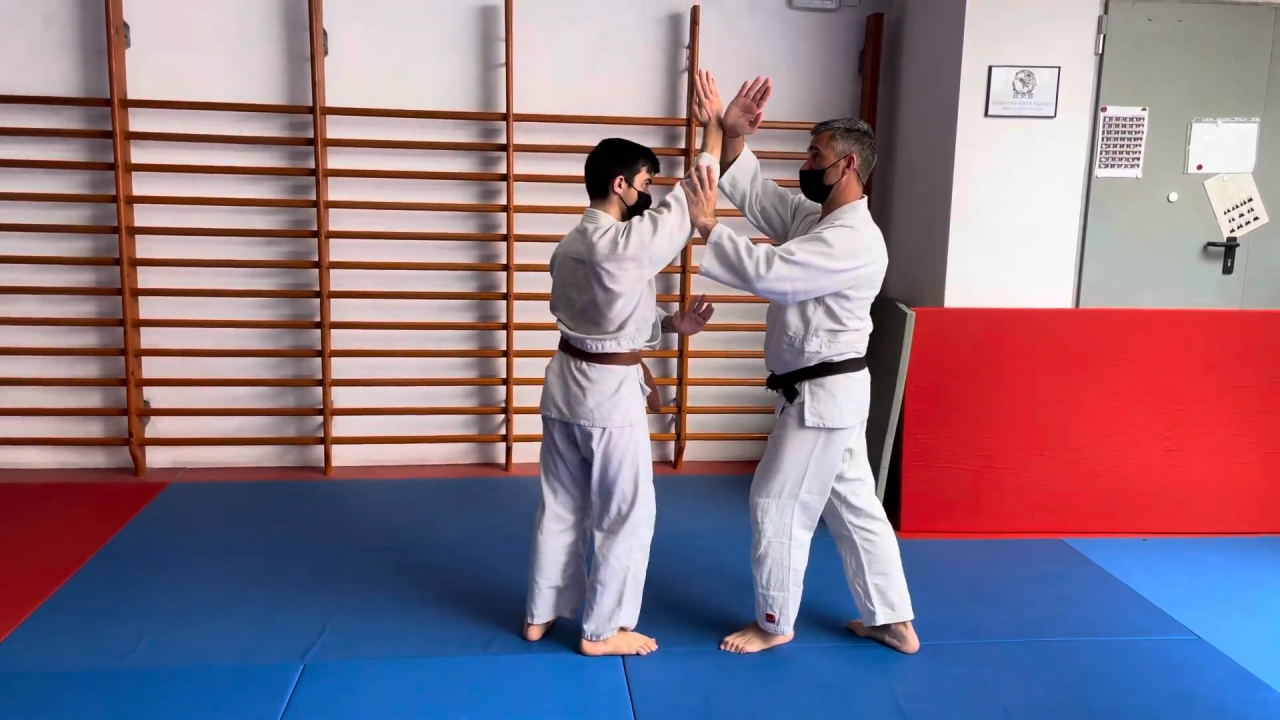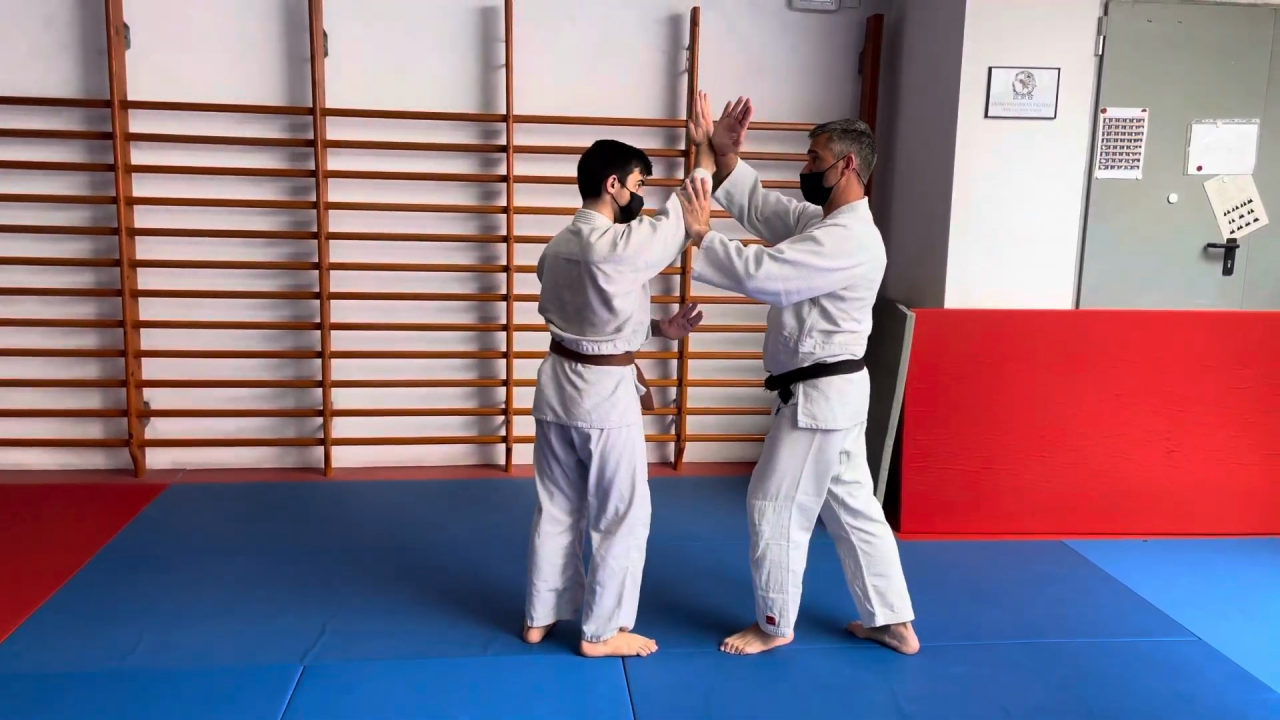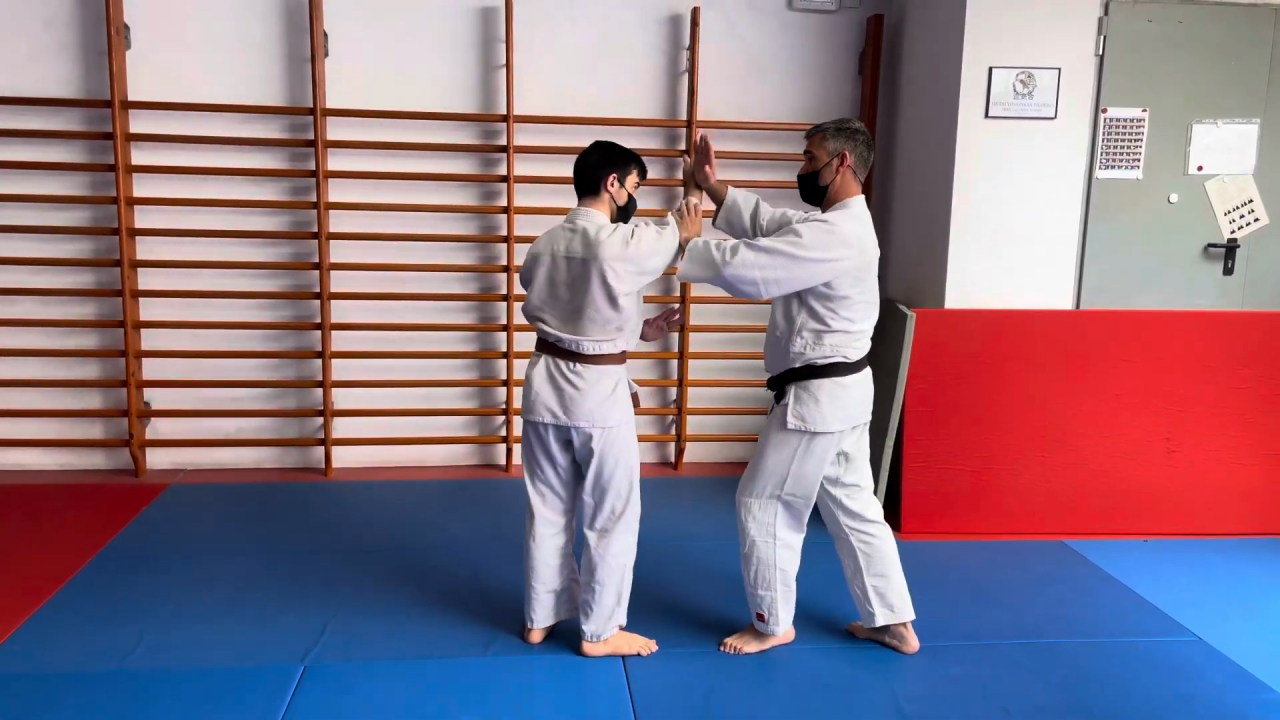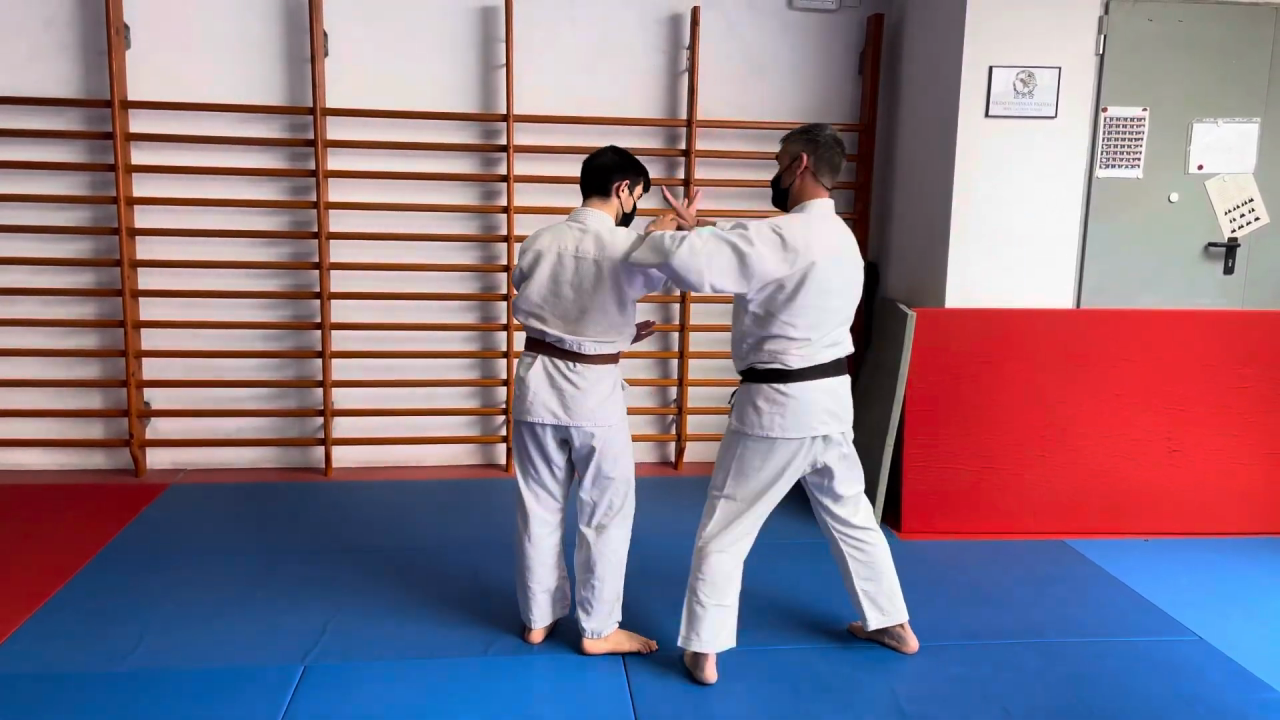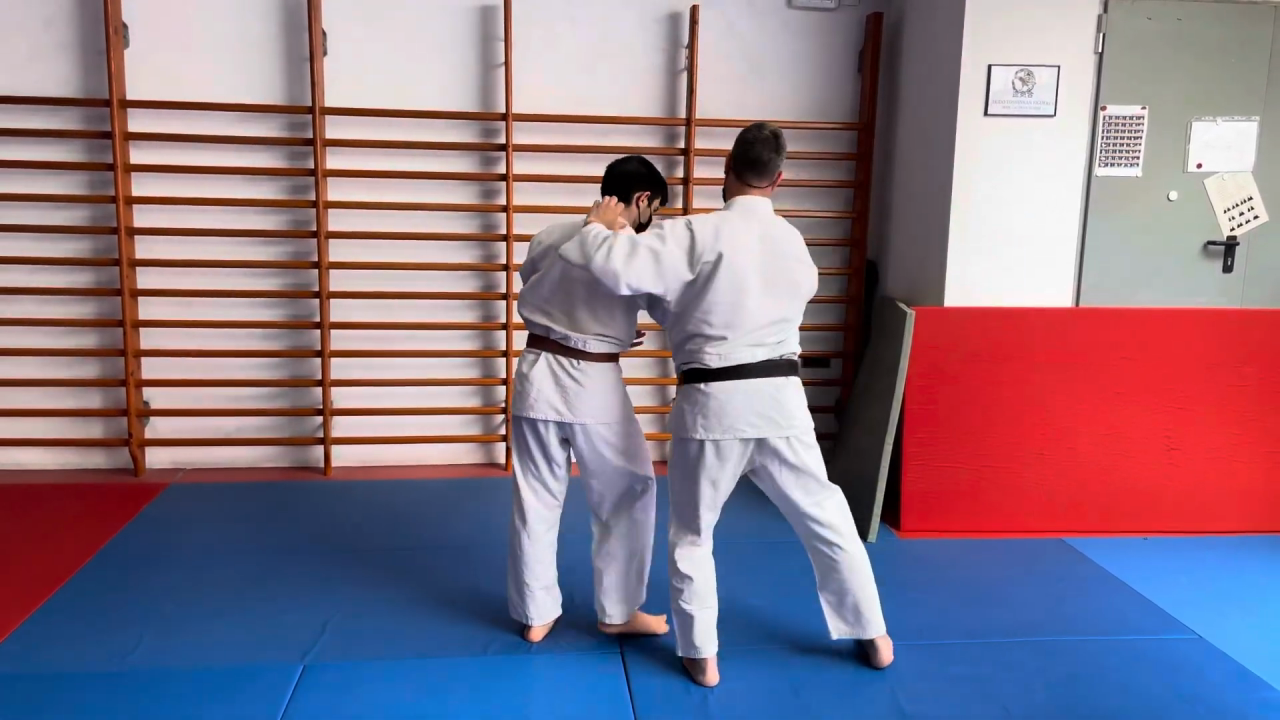
dt=0.3s
person 1, frame 1
left shoulder: (855, 240)
right shoulder: (811, 215)
left elbow: (769, 272)
right elbow: (752, 191)
left wrist: (708, 226)
right wrist: (732, 134)
left hip: (823, 394)
right hip: (830, 390)
left knee: (777, 505)
right knee: (854, 504)
left ankle: (774, 622)
right ankle: (893, 620)
person 1, frame 2
left shoulder: (848, 238)
right shoulder: (821, 221)
left elbow: (763, 275)
right elbow: (757, 204)
left wrist: (702, 234)
right wrist: (722, 153)
left hip: (819, 395)
right hip: (835, 390)
left knee: (777, 508)
right knee: (853, 505)
left ankle: (774, 624)
right ankle: (893, 621)
person 1, frame 3
left shoulder: (834, 235)
right shoulder: (839, 225)
left elbow: (744, 267)
right elbow: (766, 223)
left wrist: (692, 243)
right wrist: (714, 186)
left hip: (816, 396)
right hip: (844, 389)
left knee: (764, 505)
right knee: (854, 506)
left ankle: (772, 623)
right ankle: (894, 621)
person 1, frame 4
left shoulder: (784, 236)
right shoulder: (841, 237)
left elbow: (689, 260)
left wrist: (662, 234)
right wrist: (700, 226)
left hip: (778, 402)
right hip: (831, 394)
left knee: (726, 525)
right knee: (849, 512)
left ankle: (703, 651)
right ankle: (892, 623)
person 1, frame 5
left shoulder: (699, 234)
right shoulder: (793, 242)
left elbow: (614, 265)
left wrist: (599, 226)
left hip: (712, 403)
right hip: (781, 397)
left knee: (691, 533)
right knee: (826, 521)
left ankle: (701, 656)
right ankle: (874, 637)
person 2, frame 1
left shoulder: (569, 245)
right shoulder: (627, 243)
right elbow: (689, 202)
left wrist: (670, 323)
right wrist: (714, 129)
left hip: (565, 384)
right hip: (611, 393)
left knee: (561, 507)
right knee: (626, 515)
left ankle: (540, 614)
right ankle: (602, 630)
person 2, frame 2
left shoulder: (558, 246)
right shoulder: (620, 246)
right elbow: (680, 219)
left wrist: (656, 328)
left hip: (557, 383)
right hip: (605, 394)
left knee: (556, 509)
right knee: (621, 516)
left ankle: (540, 617)
right ankle: (601, 631)
person 2, frame 3
left shoulder: (544, 244)
right shoulder: (623, 243)
right elbow: (679, 233)
left wrist: (636, 330)
right wrist: (698, 186)
left hip: (546, 382)
right hip: (598, 393)
left knee: (548, 508)
right knee: (612, 515)
left ankle: (540, 617)
right ankle: (600, 631)
person 2, frame 4
left shoulder: (538, 242)
right shoulder: (629, 246)
left elbow: (533, 309)
left hip: (538, 381)
right hip: (594, 389)
left knee: (539, 506)
right knee: (607, 512)
left ankle: (538, 617)
right ankle: (598, 629)
person 2, frame 5
left shoulder: (549, 238)
left elbow: (534, 302)
left hip: (539, 376)
right hip: (595, 386)
left knee: (536, 503)
right knee: (629, 494)
left ankle: (535, 615)
right ankle: (618, 610)
